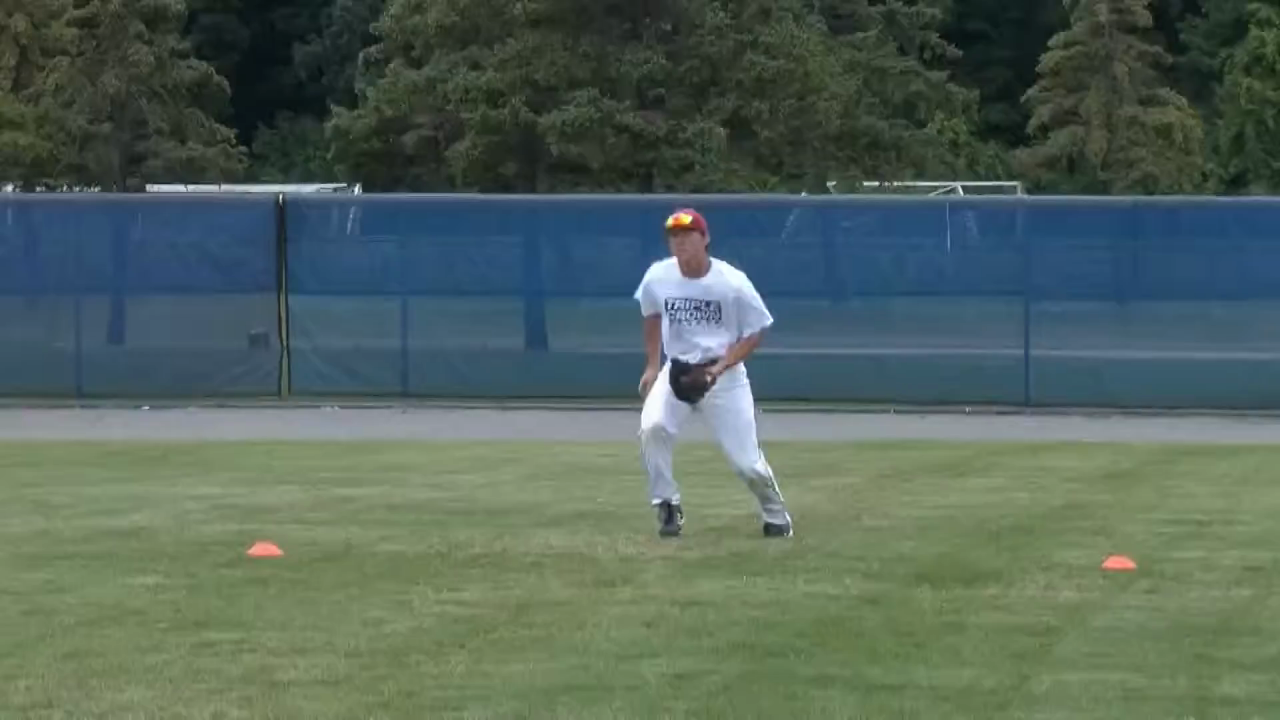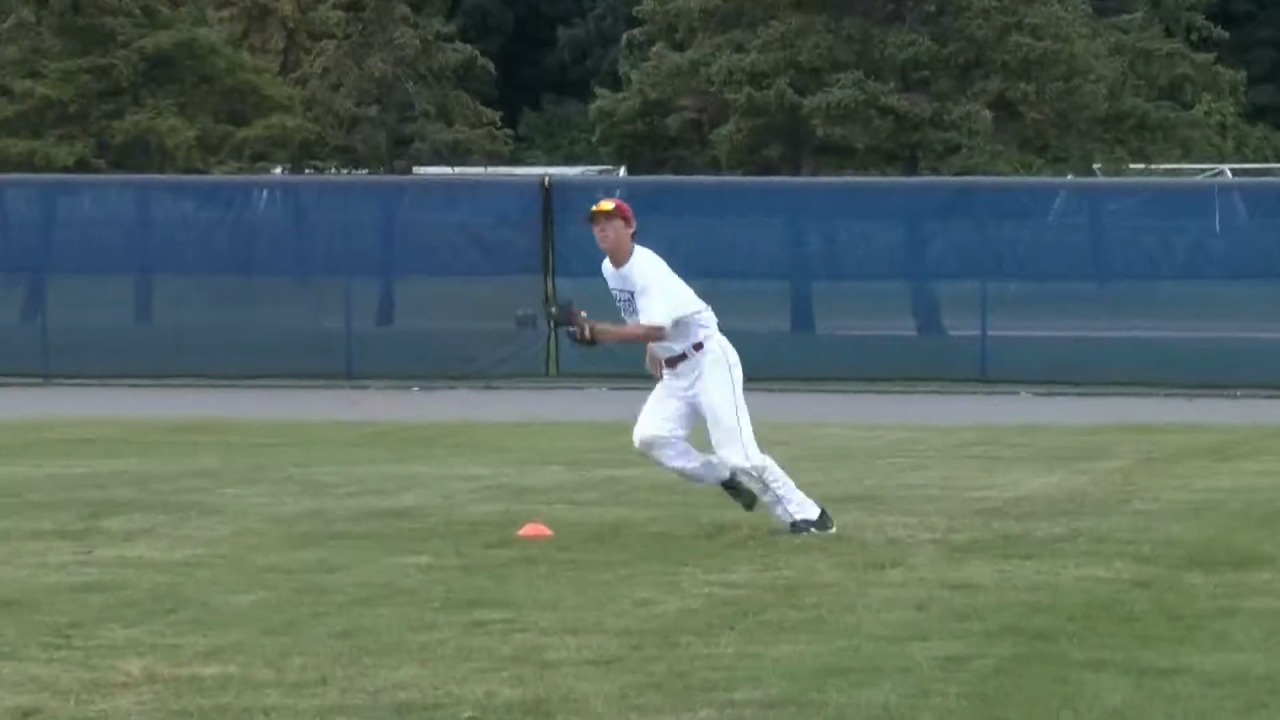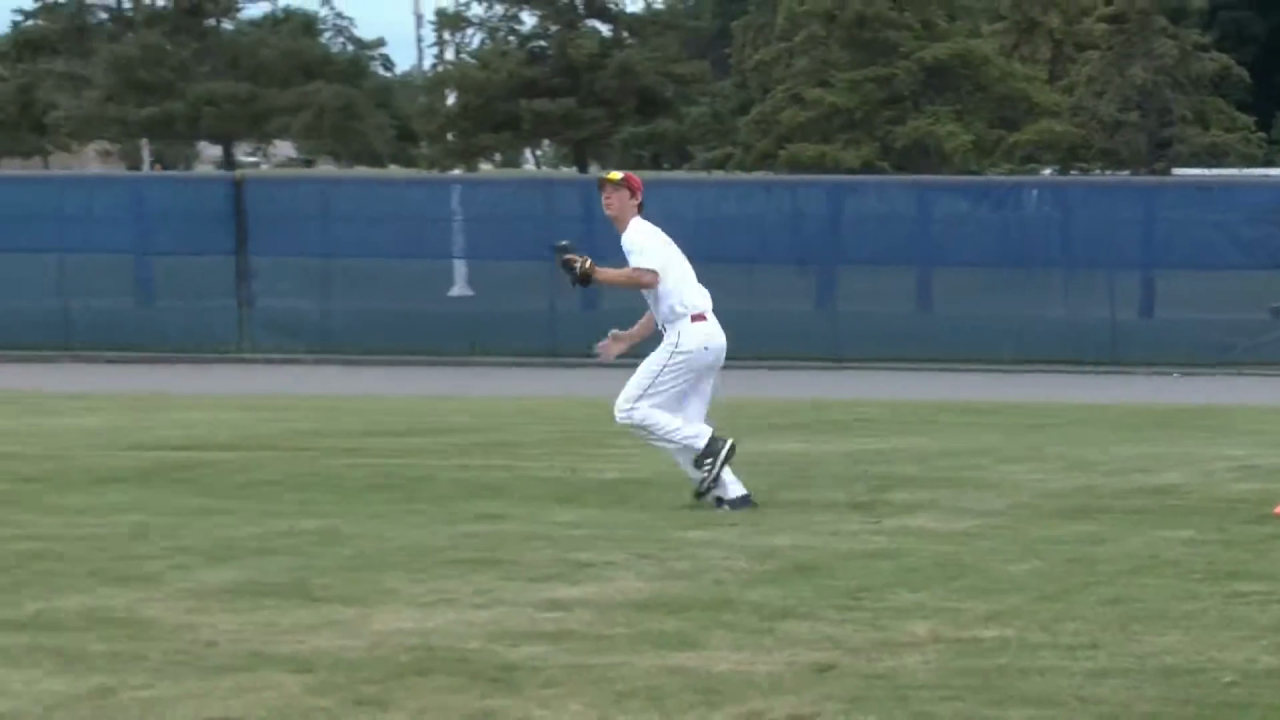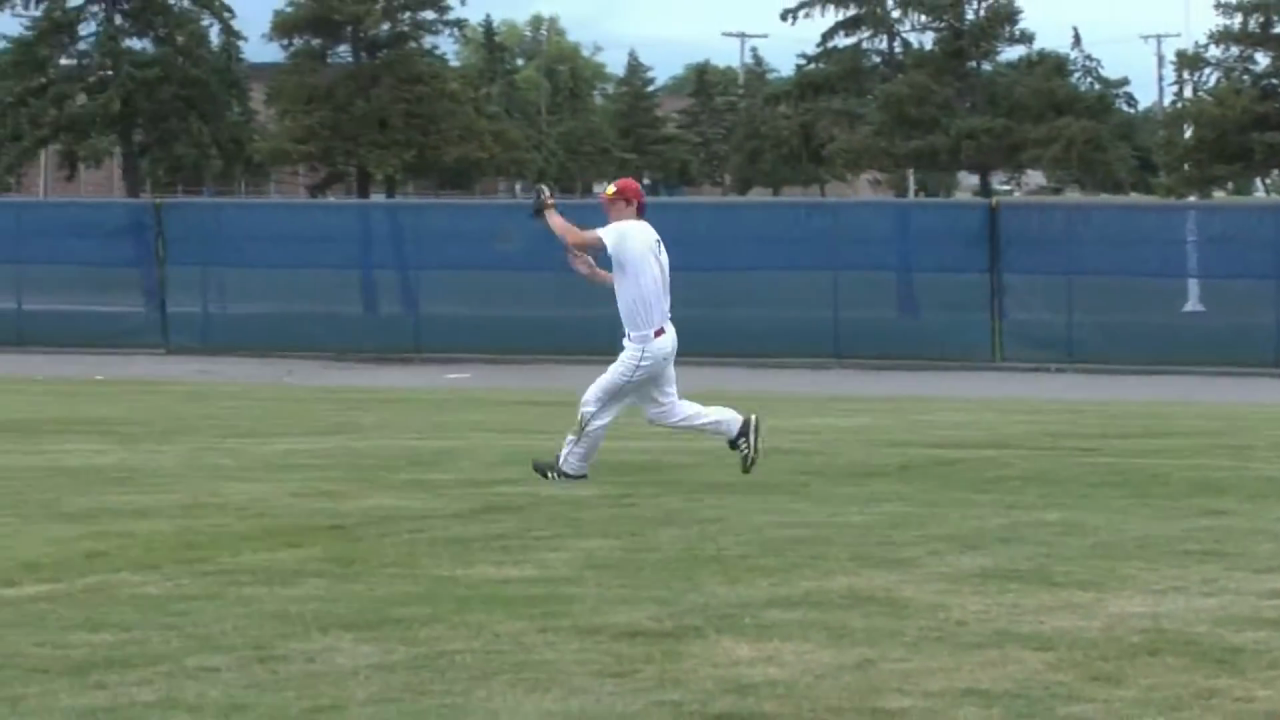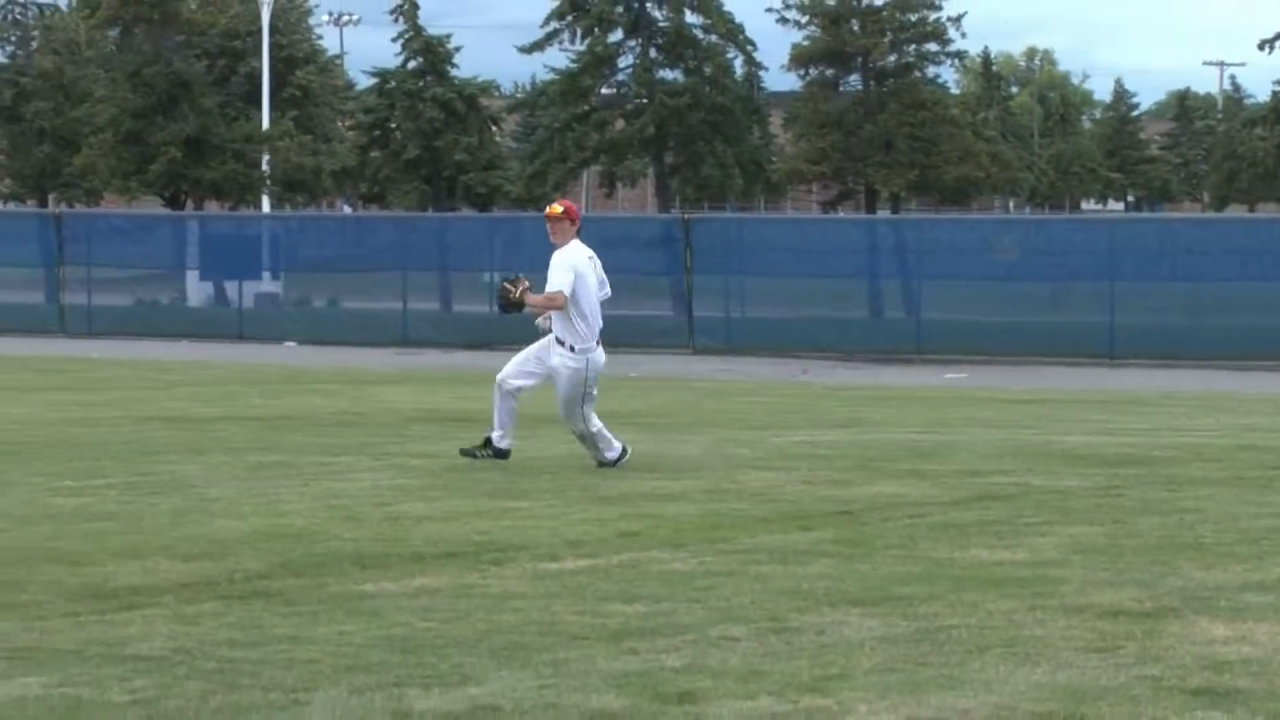
dt=0.7s
person 1, frame 1
left shoulder: (732, 283)
right shoulder: (655, 277)
left elbow: (755, 335)
left wrist: (717, 370)
right wrist: (652, 365)
left hip: (726, 378)
right hip: (677, 375)
left knee: (748, 463)
right knee: (653, 427)
left ankle: (777, 517)
right ankle: (667, 506)
person 1, frame 2
left shoulder: (646, 270)
right shoulder: (610, 268)
left elbow: (655, 330)
left wrist: (599, 332)
left hip: (710, 361)
right hip: (676, 371)
left knee: (736, 455)
right knee: (649, 438)
left ankle: (807, 516)
right ankle: (727, 479)
person 1, frame 3
left shoulder: (638, 234)
right shoulder: (647, 235)
left elbow: (646, 277)
left wrist: (592, 272)
right wrist: (630, 338)
left hip: (691, 336)
right hip: (704, 334)
left knee: (630, 410)
right knee: (683, 423)
left ankle: (708, 445)
right ankle: (731, 494)
person 1, frame 4
left shoulder: (626, 232)
right shoulder: (651, 237)
left elbow: (575, 240)
left wrist: (548, 210)
right wrist: (593, 273)
left hip: (644, 347)
right hip: (660, 338)
left knee: (595, 405)
right knee: (664, 410)
left ankle: (572, 467)
right ankle: (737, 427)
person 1, frame 5
left shoulder: (564, 258)
right shoulder: (588, 255)
left elbow: (555, 301)
right elbow: (603, 295)
left wrist: (524, 297)
left hip: (579, 356)
right hip: (557, 345)
left knee: (577, 417)
right knee: (507, 381)
left ankle: (612, 454)
right ankle: (498, 443)
